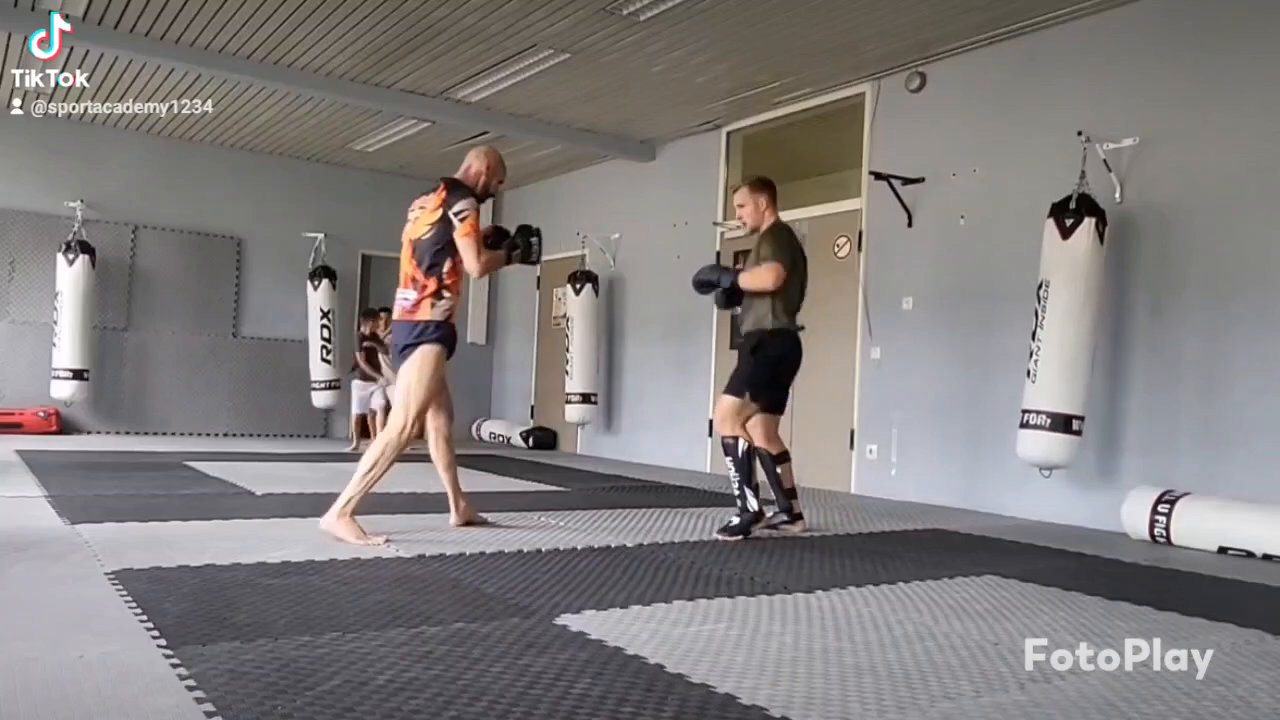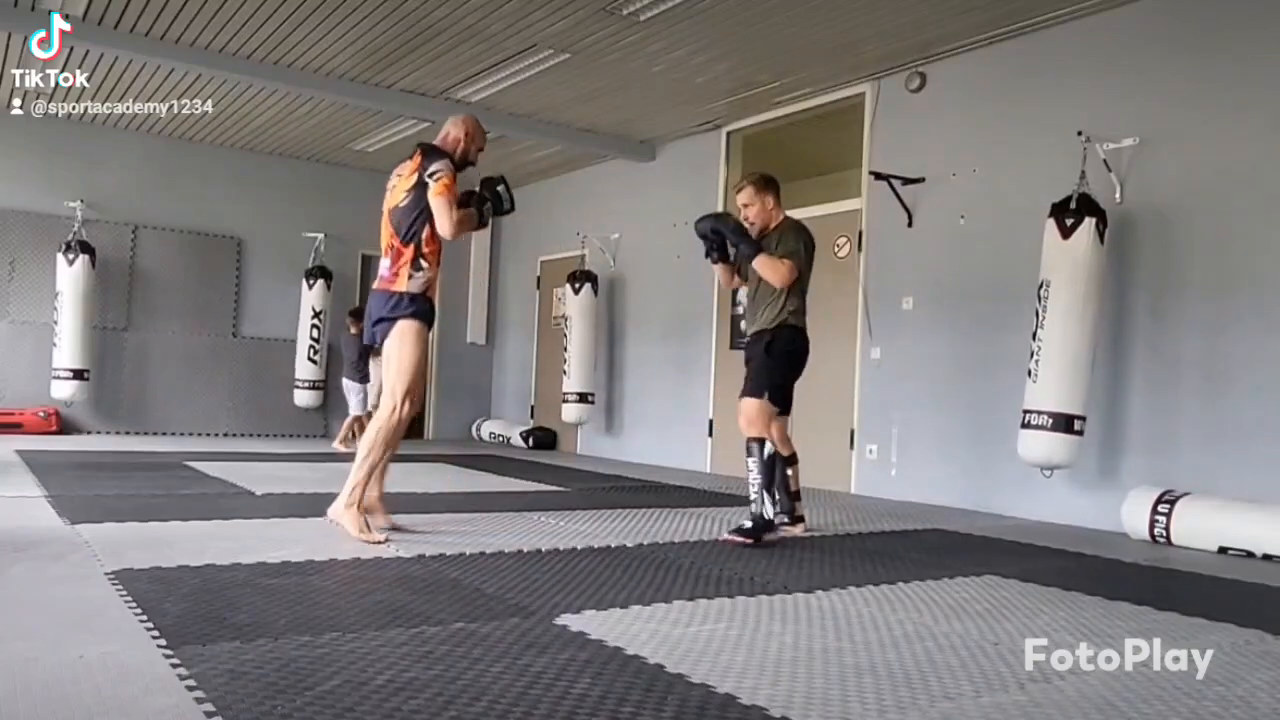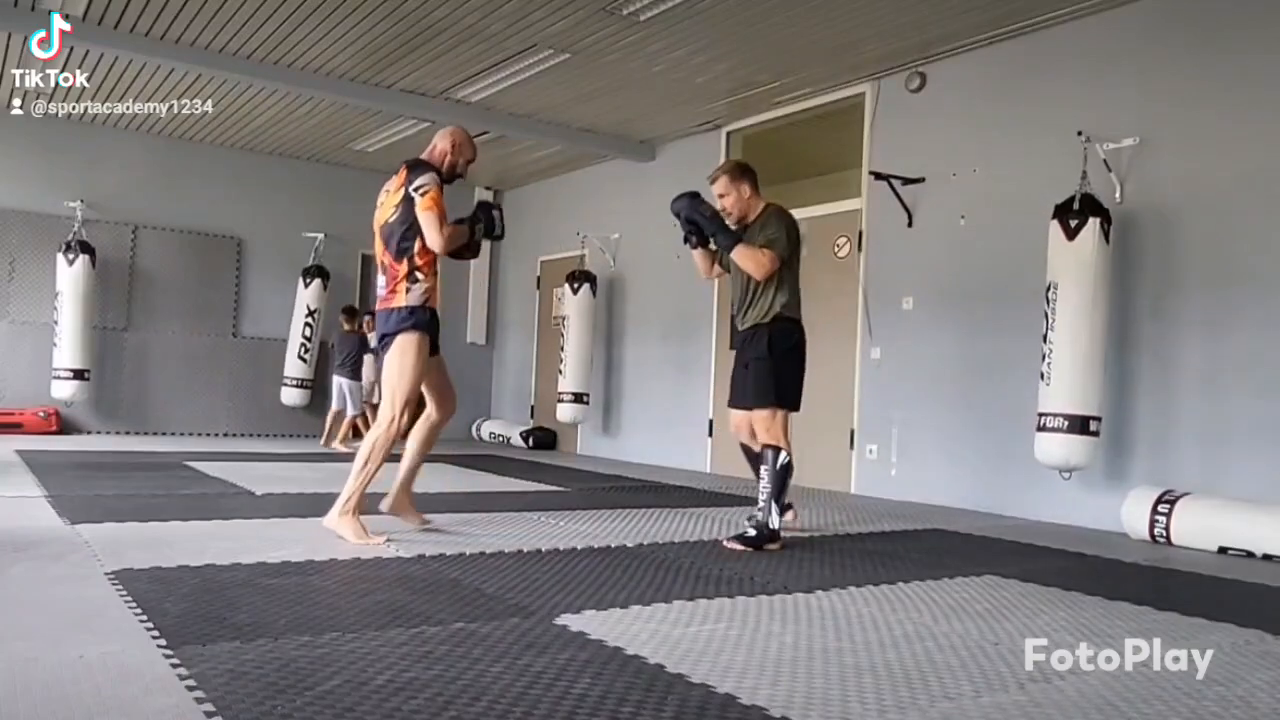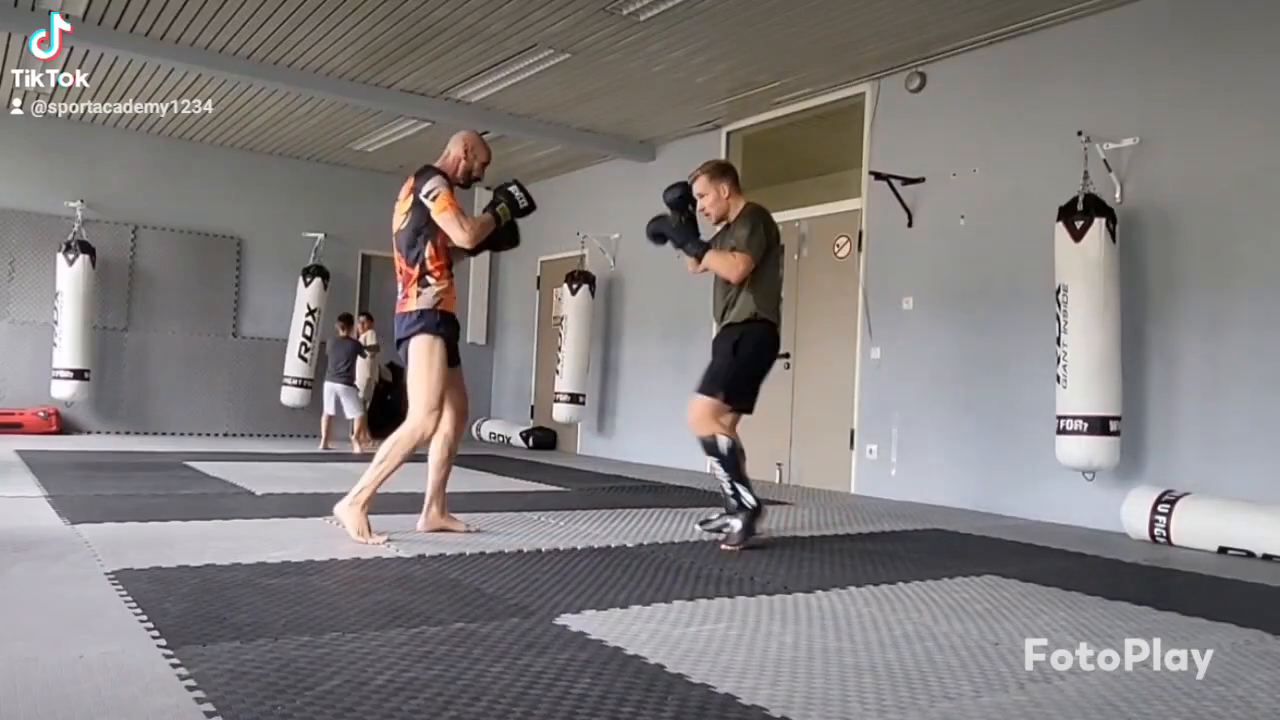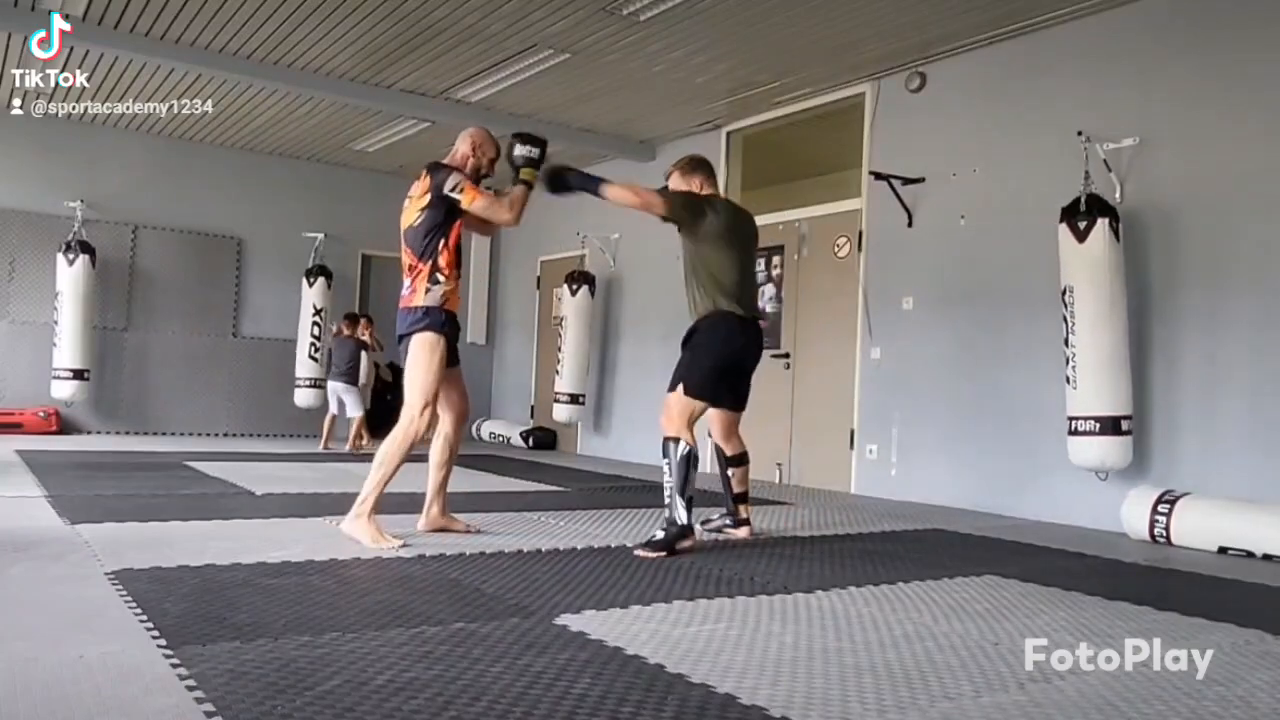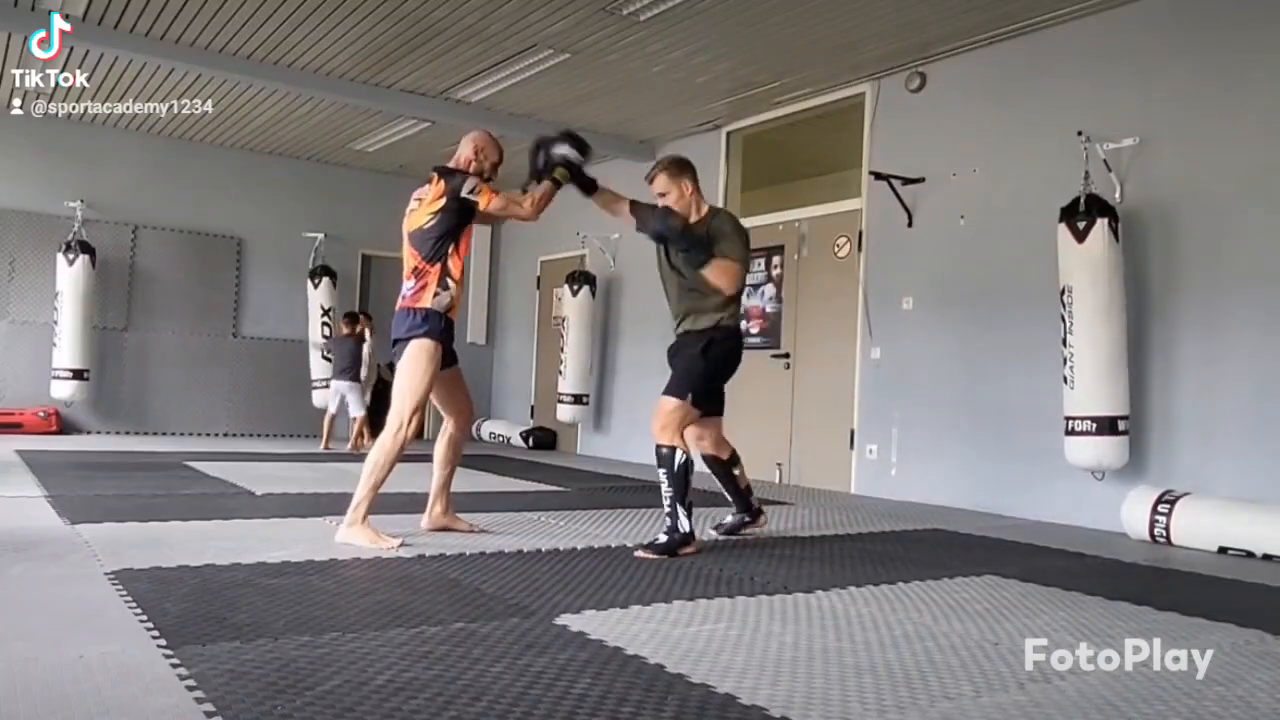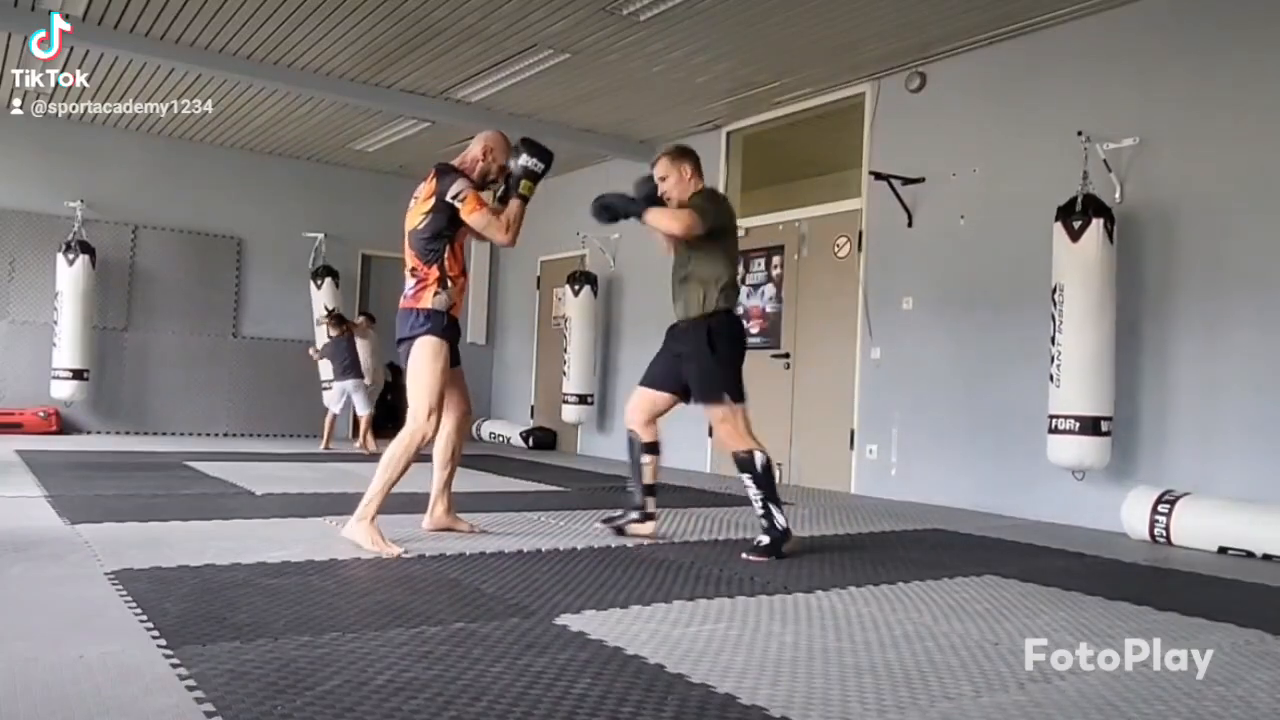
dt=0.3s
person 1, frame 1
left shoulder: (424, 202)
right shoulder: (462, 202)
right elbow: (476, 267)
left wrist: (482, 243)
right wrist: (511, 252)
left hip: (408, 322)
right hip: (428, 325)
left knee: (441, 418)
right knee: (404, 424)
left ankle: (459, 507)
right ankle: (341, 511)
person 1, frame 2
left shoulder: (407, 169)
right shoulder: (438, 165)
right elbow: (449, 228)
left wrist: (463, 206)
right wrist: (482, 208)
left hip: (389, 296)
right hip: (404, 299)
left knee: (405, 403)
right knee: (397, 405)
left ankle: (371, 494)
right ankle: (347, 502)
person 1, frame 3
left shoulder: (398, 183)
right shoulder: (424, 178)
right elbow: (438, 241)
left wrist: (458, 235)
right wrist: (472, 228)
left hip: (400, 310)
right hip: (408, 311)
left knee: (443, 404)
right knee: (395, 417)
left ankle: (400, 493)
right ankle: (344, 510)
person 1, frame 4
left shoulder: (429, 191)
right shoulder: (431, 183)
right elbow: (465, 236)
left wrist: (485, 234)
right wrist: (500, 210)
left hip: (437, 318)
right hip: (422, 317)
left knee: (456, 414)
right knee: (425, 420)
left ankle: (433, 511)
right ankle: (357, 500)
person 1, frame 5
left shoulder: (437, 187)
right shoulder: (447, 179)
left elbow: (484, 224)
right elbow: (508, 215)
left wrist: (520, 179)
right wrist: (527, 173)
left hip: (435, 315)
right hip: (426, 313)
left knee: (456, 413)
right knee: (417, 417)
left ankle: (434, 511)
right ankle: (360, 513)
person 1, frame 6
left shoulder: (438, 190)
right shoulder: (458, 184)
left elbow: (499, 208)
right elbow: (527, 210)
left wrist: (544, 173)
right wrist: (559, 172)
left hip: (428, 320)
right hip: (422, 319)
left knee: (460, 414)
right knee: (402, 422)
left ankle: (438, 509)
right ankle: (354, 519)
person 1, frame 7
left shoulder: (441, 186)
right shoulder: (453, 183)
left elbow: (480, 229)
right elbow: (505, 235)
left wrist: (510, 187)
right wrist: (526, 185)
left hip: (433, 317)
right hip: (427, 316)
left knee: (458, 413)
right knee: (423, 424)
left ankle: (440, 509)
right ankle: (362, 518)
person 2, frame 1
left shoulder: (775, 238)
right shoulder: (786, 242)
left elbow: (771, 278)
left wrist: (727, 278)
right wrist: (739, 294)
left hip: (770, 344)
right hip: (778, 344)
left knee: (726, 417)
right knee: (760, 430)
left ankle: (749, 509)
right ankle: (790, 512)
person 2, frame 2
left shoulder: (794, 232)
right shoulder: (759, 241)
left elbow: (782, 276)
right elbow: (730, 281)
left wrist: (744, 243)
right wrist: (717, 250)
left hip: (781, 339)
right hip: (760, 341)
left knee: (752, 418)
right knee: (774, 429)
left ankle: (763, 518)
right ankle: (791, 514)
person 2, frame 3
left shoulder: (777, 220)
right shoulder: (741, 231)
left elbow: (762, 267)
right elbow: (709, 270)
left wrist: (720, 231)
right wrist: (696, 235)
left hip: (777, 335)
right hip: (750, 337)
left knee: (767, 426)
right knee: (742, 426)
left ankle: (768, 527)
right ankle: (775, 502)
person 2, frame 4
left shoulder: (752, 218)
right shoulder: (734, 228)
left elbow: (735, 269)
right elbow: (701, 263)
left wrist: (687, 241)
right wrist: (684, 223)
left hip: (750, 335)
right hip: (742, 337)
left knee: (702, 416)
right knee: (715, 426)
left ankle: (747, 503)
right ankle: (735, 511)
person 2, frame 5
left shoulder: (702, 208)
right shoulder: (740, 219)
left elbow: (643, 200)
left wrist: (584, 181)
right wrist: (670, 203)
left hip: (719, 331)
right hip: (743, 333)
left knee: (675, 418)
right knee: (724, 428)
left ankle: (677, 527)
right ankle: (739, 515)
person 2, frame 6
left shoulder: (723, 225)
right shoulder: (667, 220)
left elbow: (731, 281)
right elbow: (619, 206)
left wrist: (690, 243)
right wrist: (583, 181)
left hip: (714, 341)
right hip: (690, 341)
left knee: (665, 423)
right knee: (703, 435)
left ankle: (680, 531)
right ankle: (749, 510)
person 2, frame 7
left shoulder: (708, 201)
right shoulder: (697, 207)
left elbow: (679, 224)
right elbow: (673, 242)
left wrist: (632, 208)
right wrist: (644, 205)
left hip: (713, 331)
right hip: (687, 332)
left knee: (731, 431)
right knee: (637, 413)
left ankle: (774, 526)
right ankle: (642, 511)
